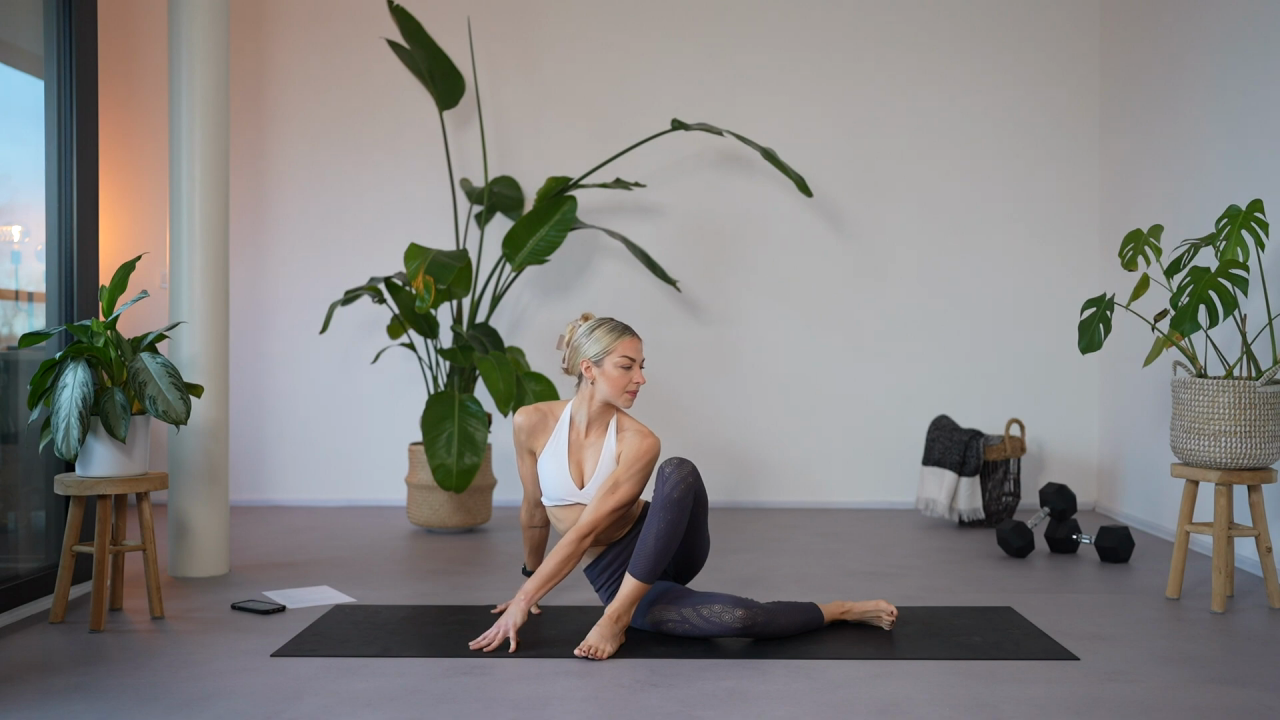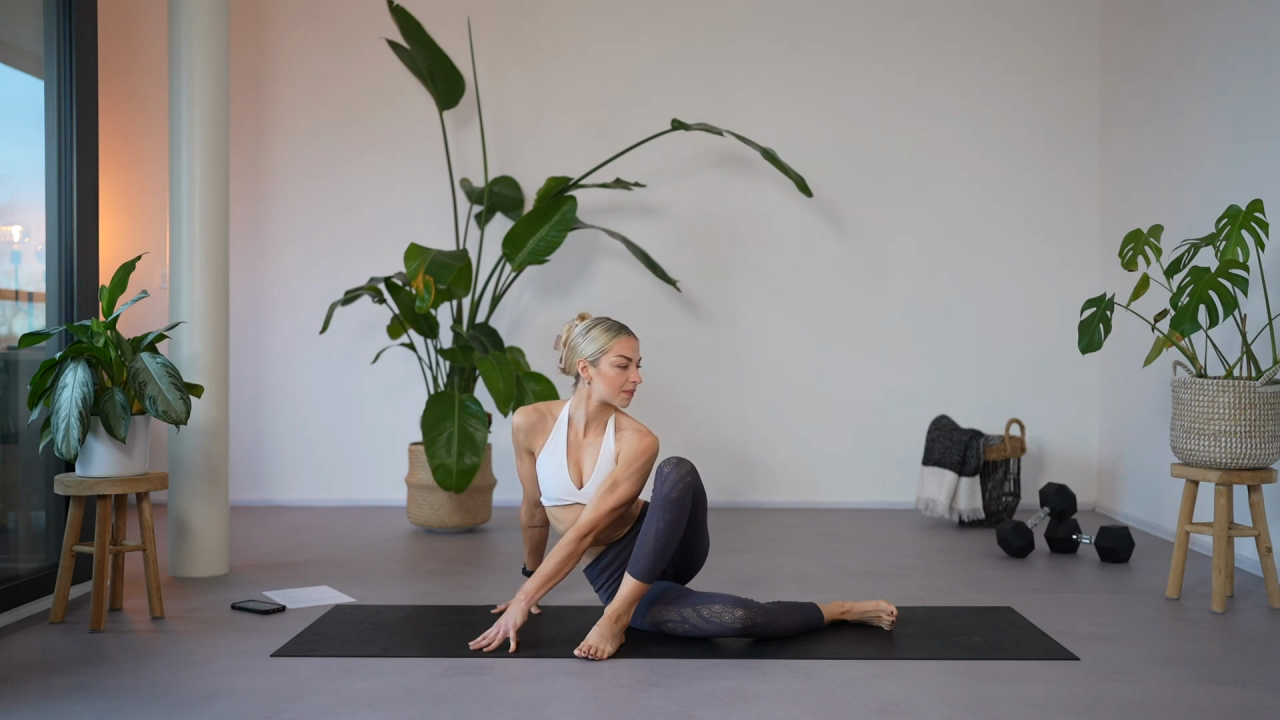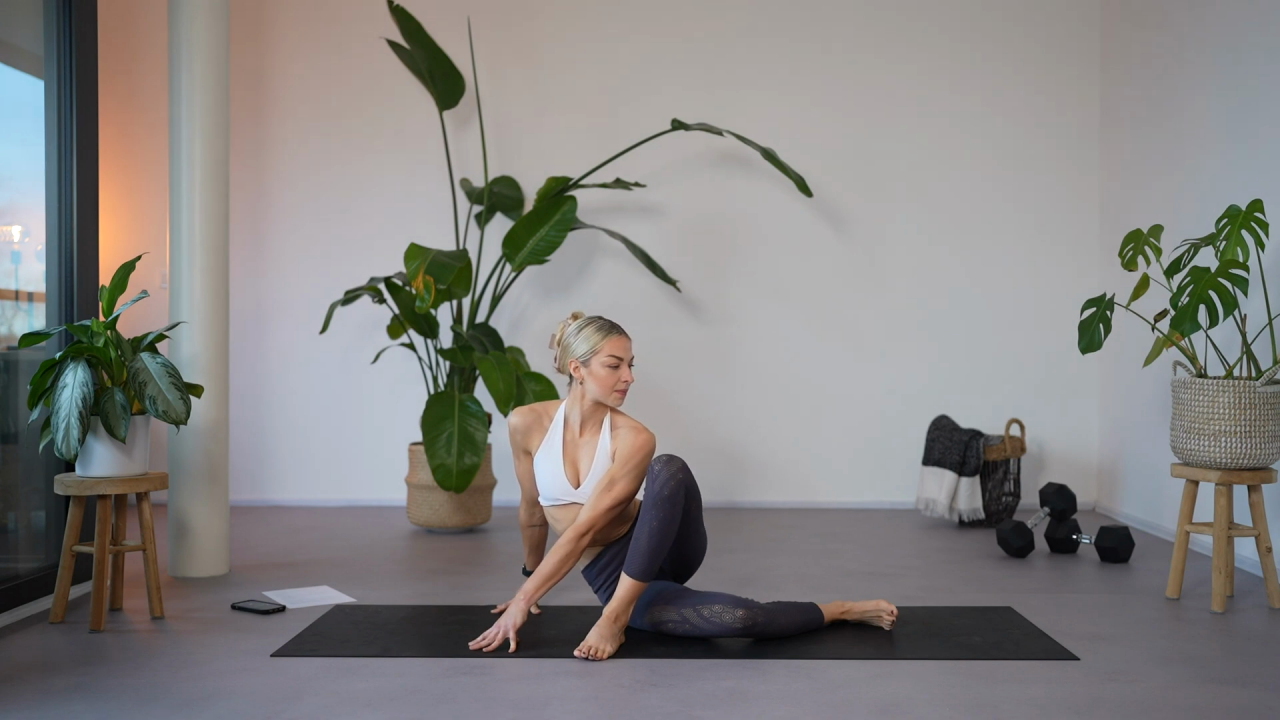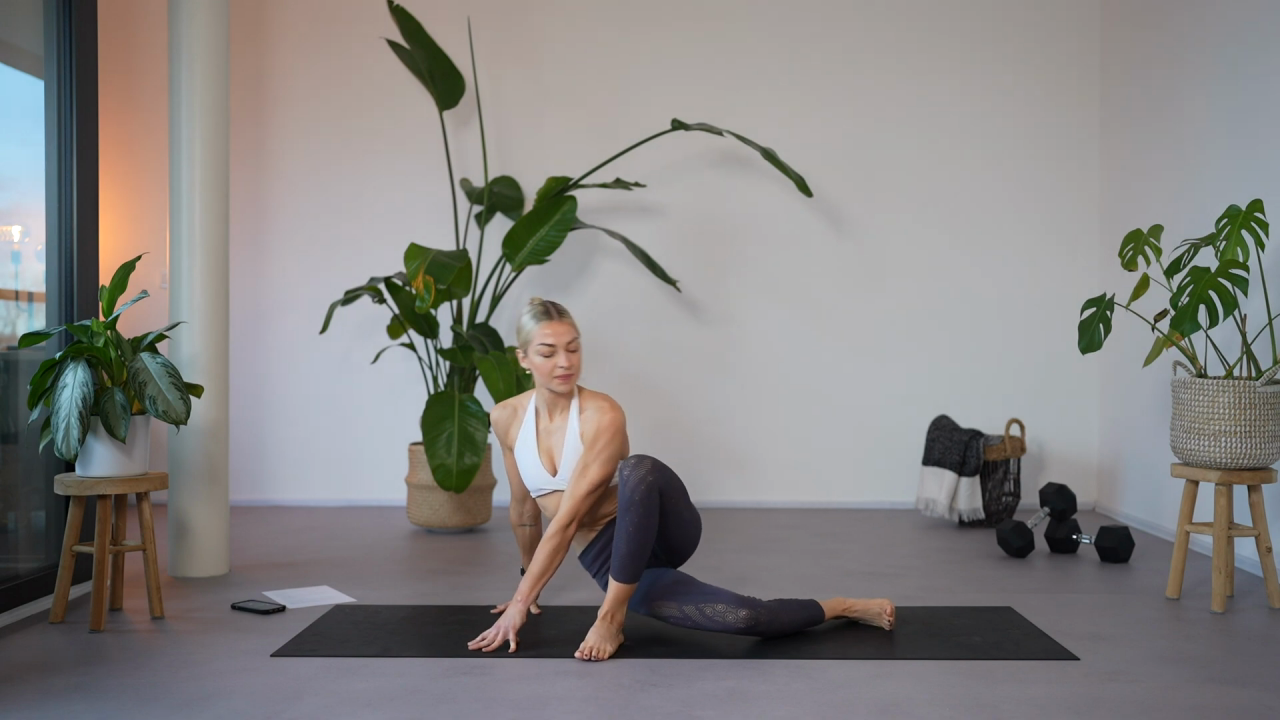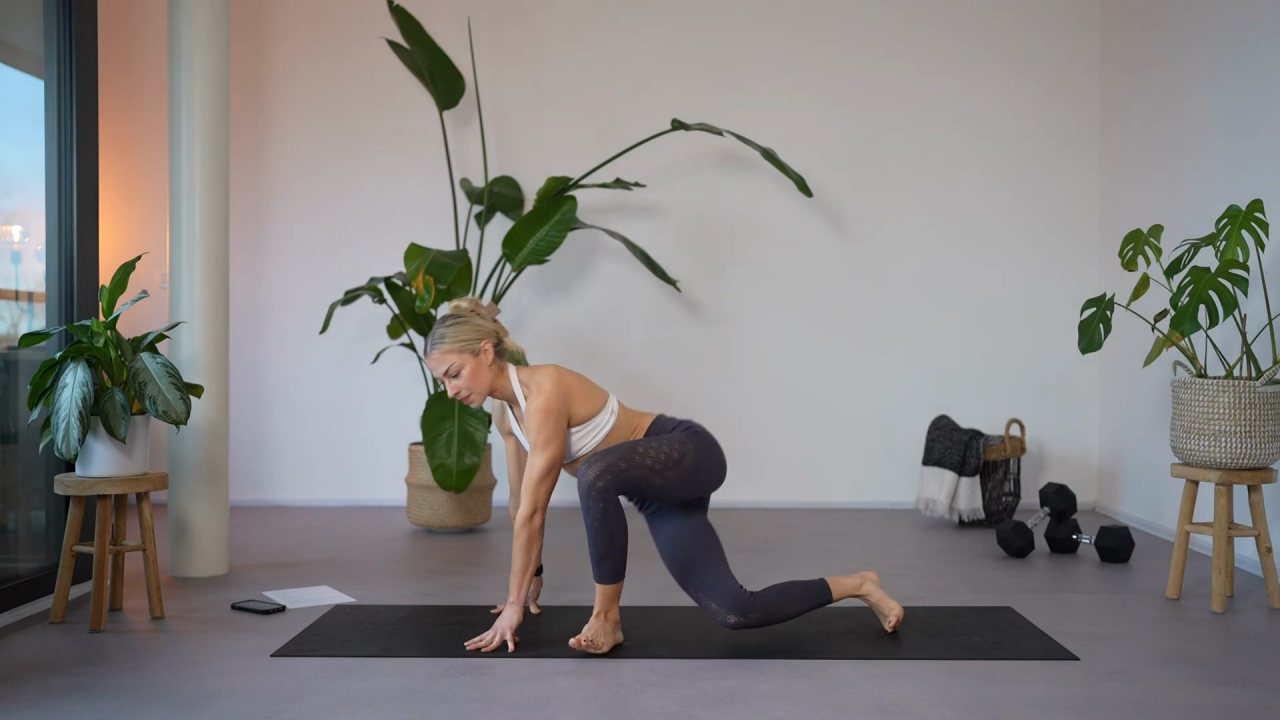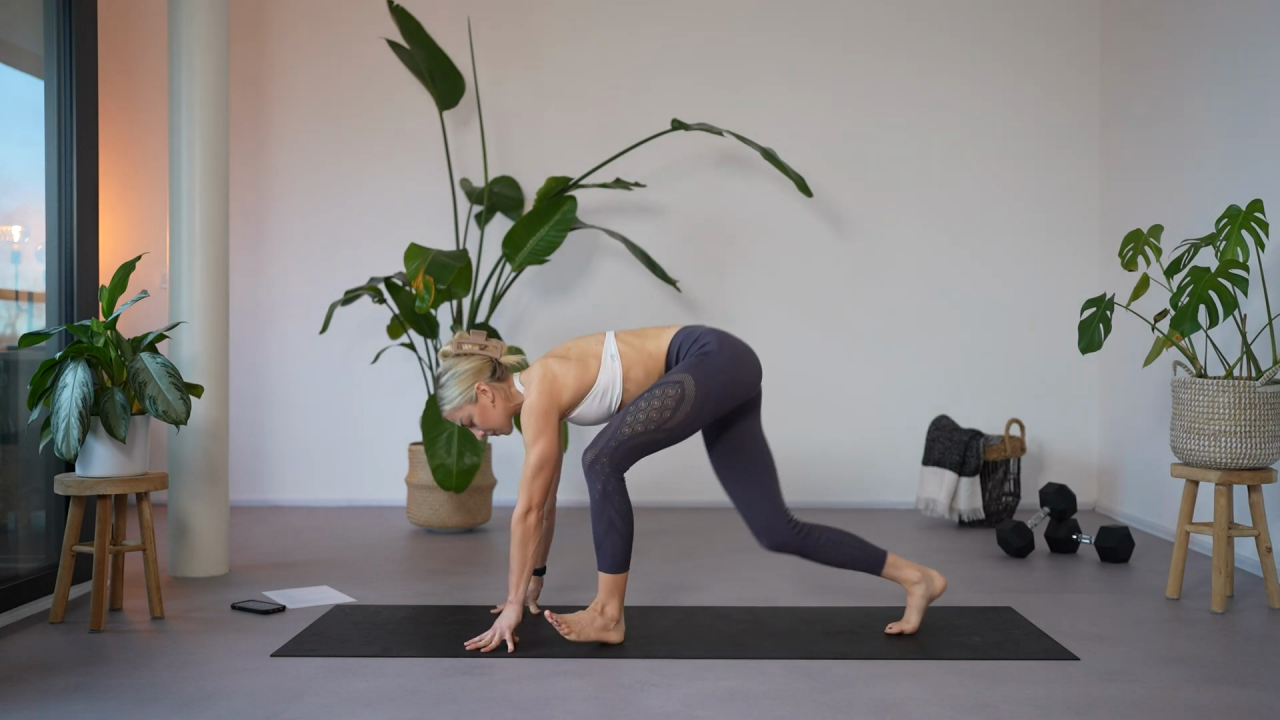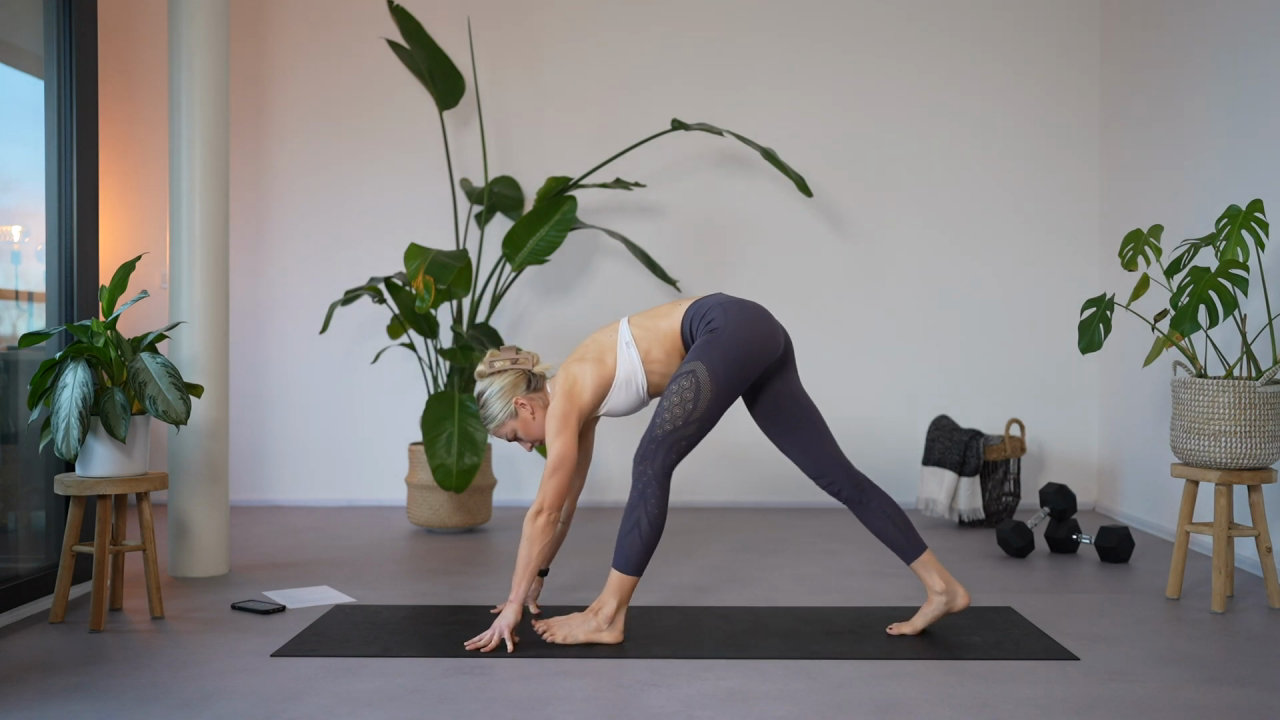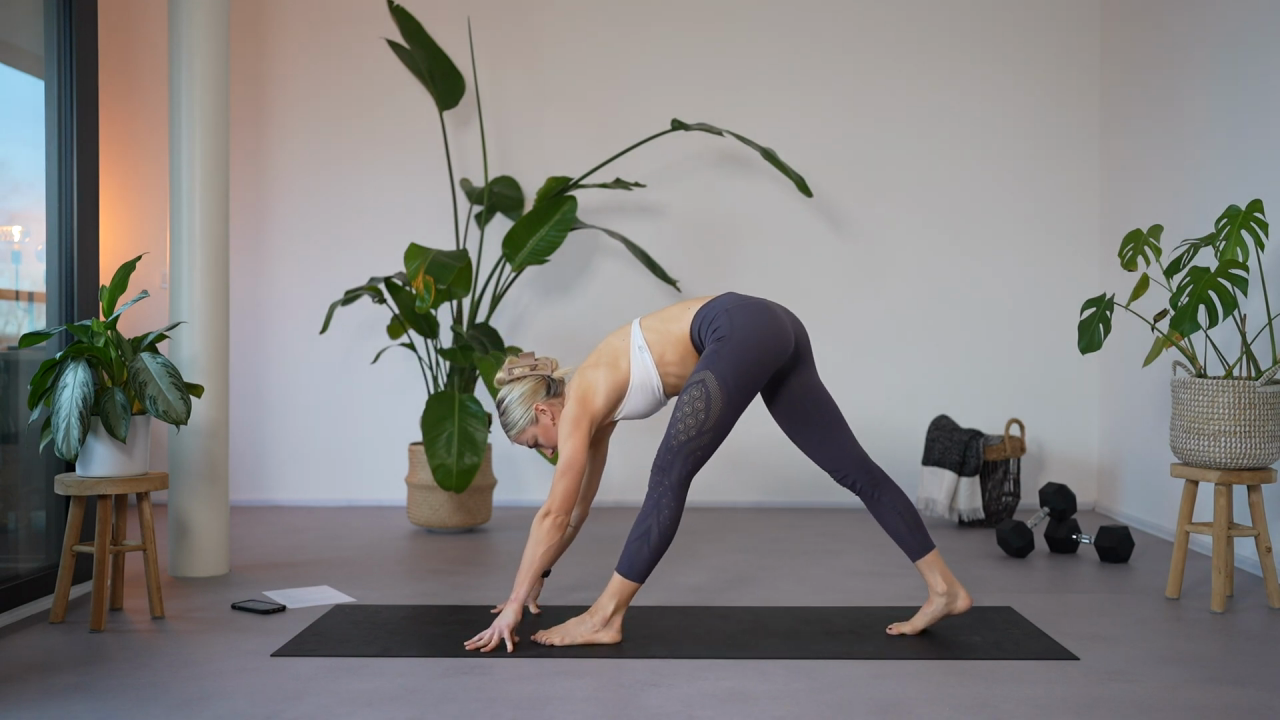
dt=0.5s
person 1, frame 1
left shoulder: (639, 442)
right shoulder: (532, 423)
left elbow: (586, 531)
right elbow: (534, 509)
left wrist: (523, 602)
right wrist: (530, 579)
left hip: (666, 551)
right hip: (616, 576)
left knee: (680, 471)
right knee: (739, 618)
left ankle: (618, 617)
right ankle: (840, 611)
person 1, frame 2
left shoulder: (638, 440)
right shoulder: (531, 422)
left elbow: (585, 530)
right elbow: (534, 509)
left wrist: (522, 601)
right wrist: (529, 579)
left hip: (667, 551)
right hip: (617, 577)
left knee: (677, 471)
right knee: (738, 619)
left ankle: (617, 616)
right ankle: (842, 611)
person 1, frame 3
left shoulder: (634, 439)
right shoulder: (527, 423)
left elbow: (583, 530)
right elbow: (532, 509)
left wrist: (522, 602)
right wrist: (530, 579)
left hip: (664, 551)
right hip: (614, 577)
left knee: (669, 469)
right knee: (739, 619)
left ankle: (616, 616)
right ankle: (843, 610)
person 1, frame 4
left shoulder: (603, 415)
right shoulder: (506, 417)
left elbow: (567, 520)
right elbow: (523, 508)
left wrist: (520, 603)
right wrist: (527, 580)
left hip: (658, 540)
right hip: (611, 563)
left knee: (638, 470)
left ankle: (611, 617)
right ankle: (845, 606)
person 1, frame 5
left shoulder: (543, 391)
right shoulder: (506, 410)
left elbow: (533, 512)
right elbow: (521, 502)
left wrist: (514, 605)
right wrist: (531, 578)
left hip: (687, 453)
right hip: (658, 492)
left knee: (596, 477)
right knee: (734, 612)
left ankle: (606, 618)
right ankle: (857, 585)
person 1, frame 6
left shoulder: (538, 394)
right shoulder: (539, 396)
left elbow: (527, 509)
right elbow: (543, 501)
left wrist: (513, 606)
right wrist: (533, 576)
left hip: (712, 360)
right hip: (720, 370)
left knee: (602, 461)
right knee: (777, 531)
left ankle: (608, 614)
right ankle: (916, 577)
person 1, frame 7
left shoulder: (563, 399)
right shoulder: (580, 397)
left elbow: (544, 511)
right elbow: (566, 503)
left wrist: (514, 603)
right wrist: (535, 576)
left hip: (732, 329)
right hip: (753, 334)
left knee: (653, 463)
right knee: (834, 474)
left ankle: (607, 615)
right ankle: (941, 586)
person 1, frame 8
left shoulder: (579, 402)
right shoulder: (595, 399)
left elbow: (554, 514)
right elbow: (578, 507)
left wrist: (516, 601)
right wrist: (537, 578)
left hip: (743, 331)
right hip: (771, 327)
left knee: (670, 476)
right knee: (852, 468)
left ankle: (604, 617)
right ankle: (944, 588)
